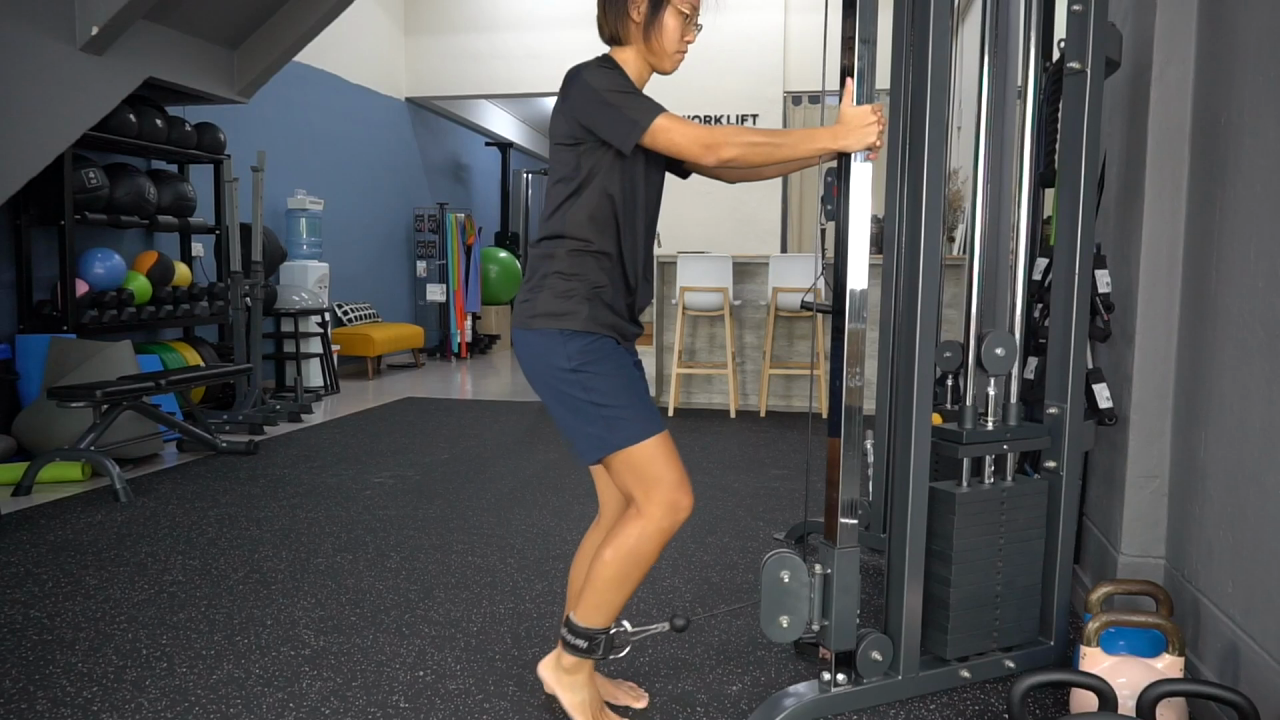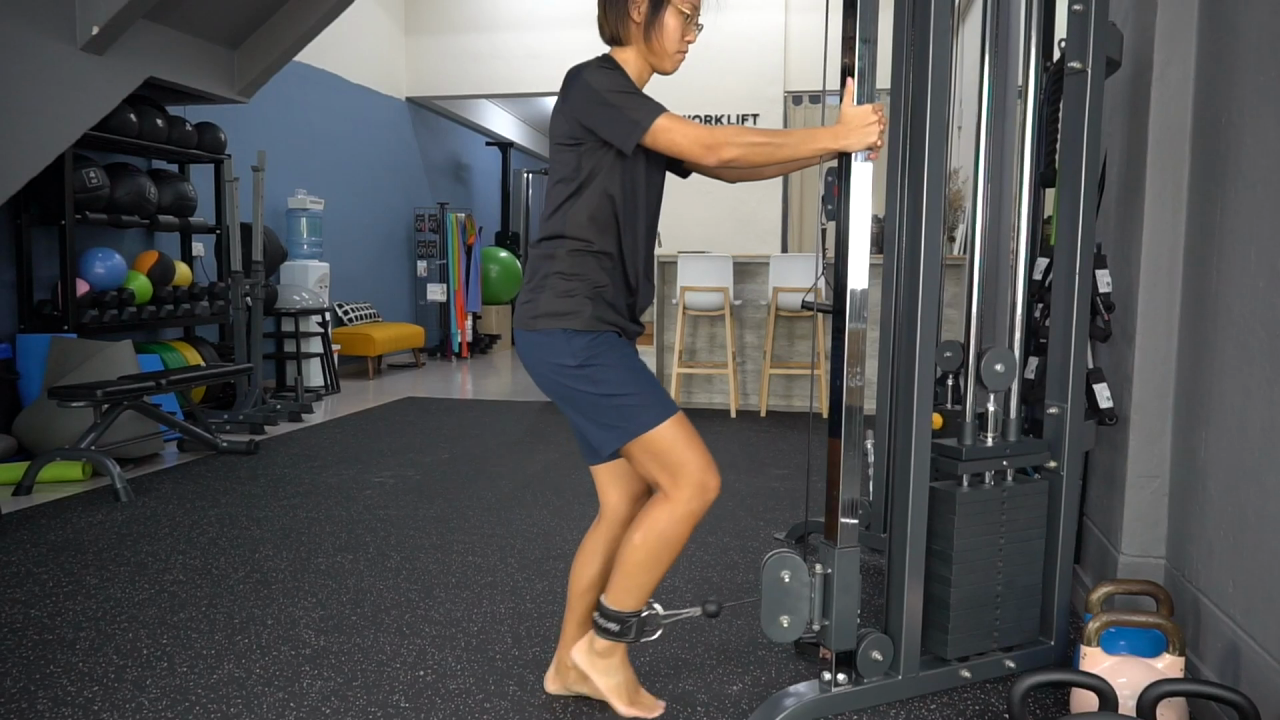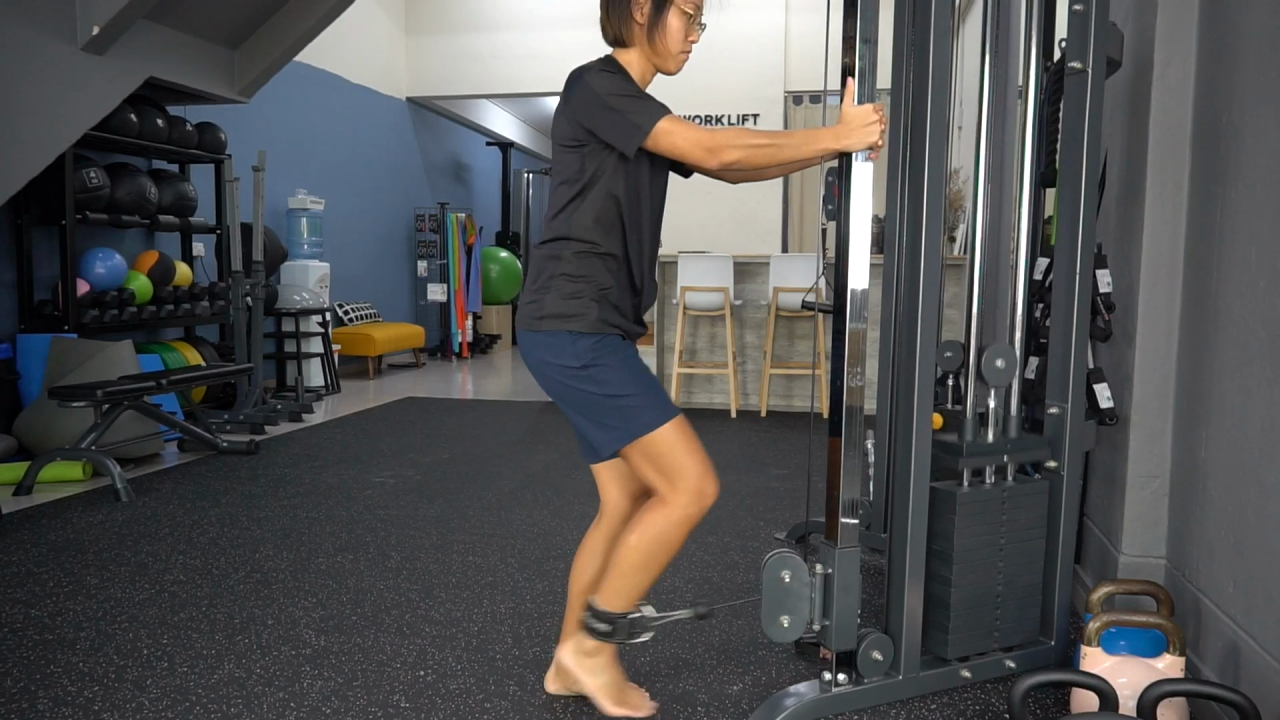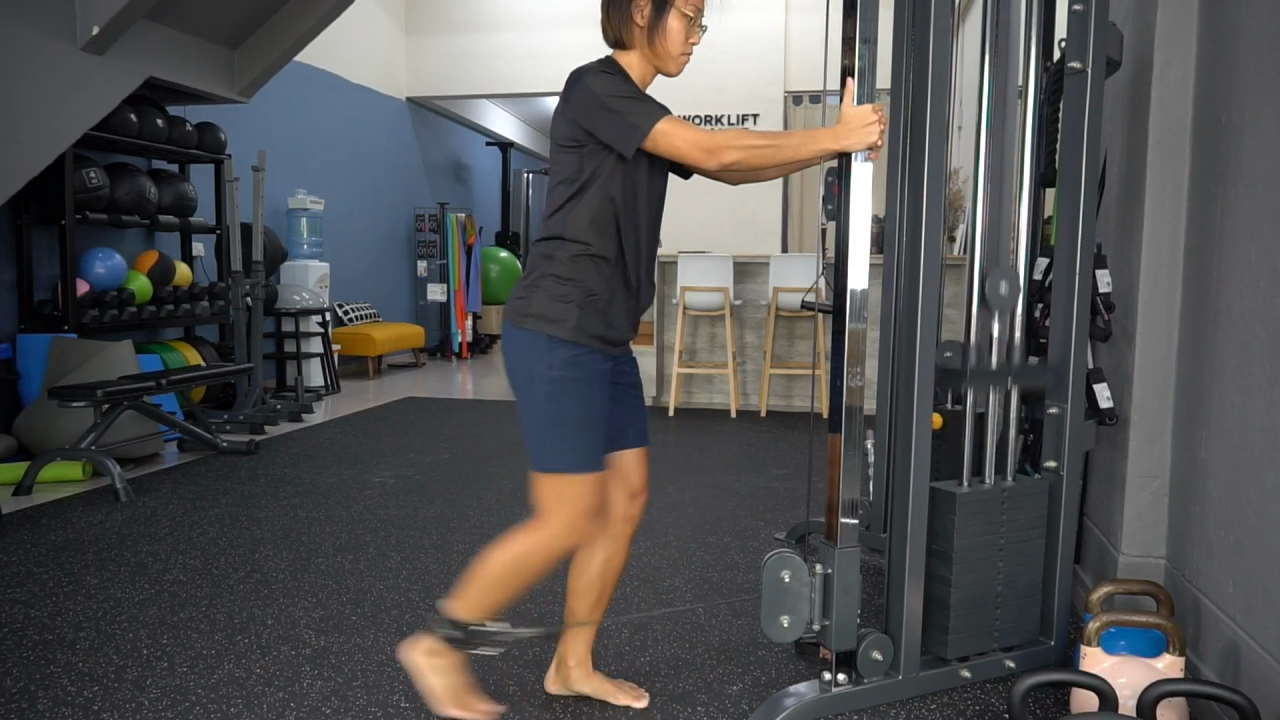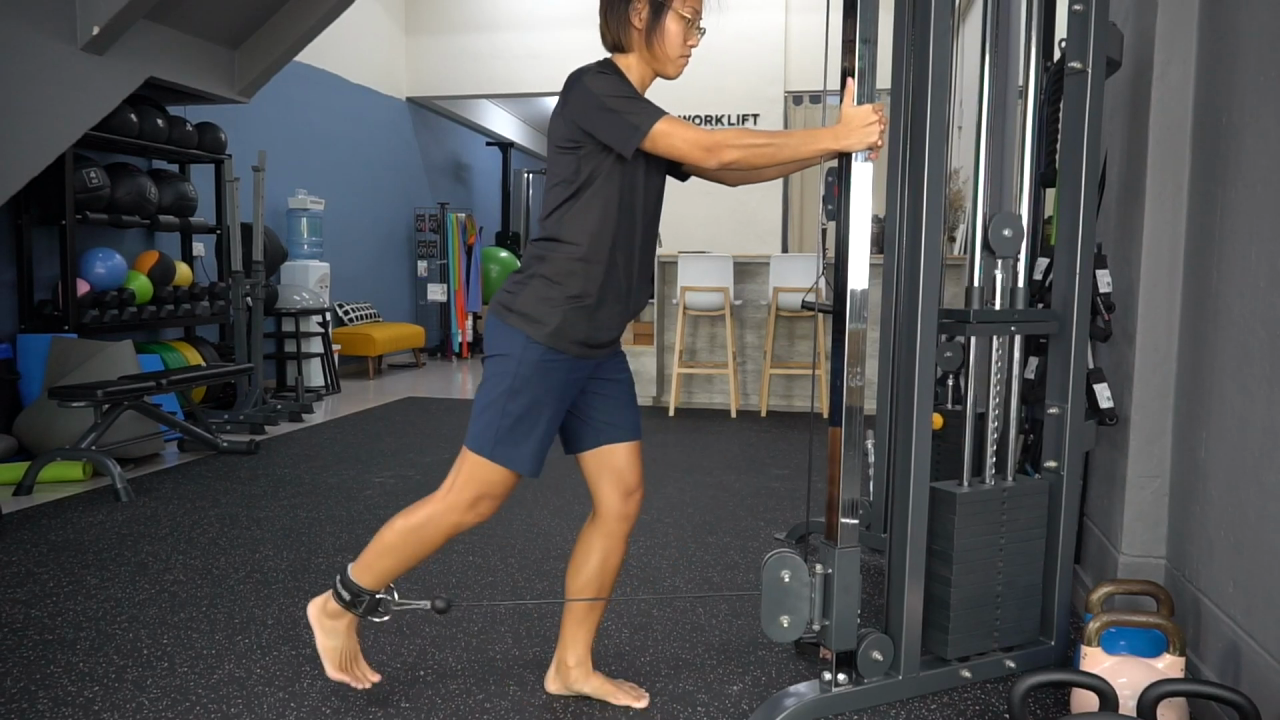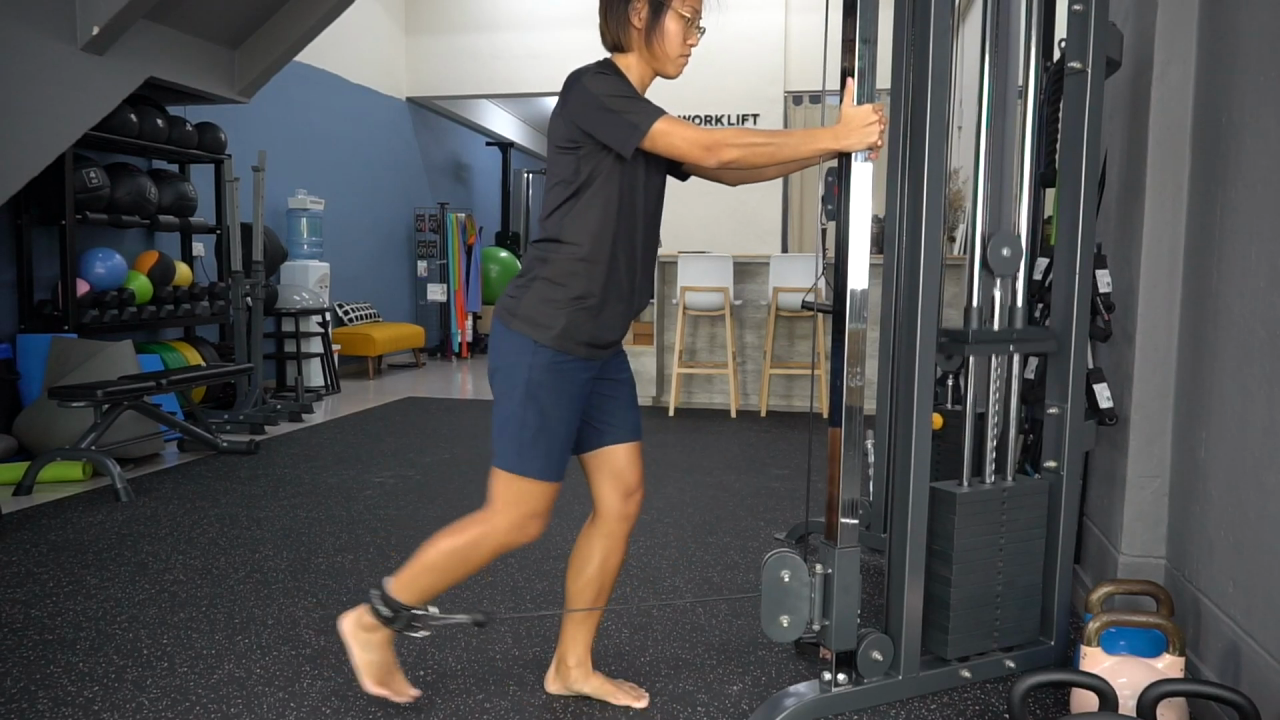
dt=0.3s
person 1, frame 1
left shoulder: (640, 114)
right shoulder: (591, 84)
left elbow: (726, 169)
right elbow: (711, 149)
left wrist: (836, 142)
right wrist: (834, 137)
left hip: (601, 332)
right hip: (565, 330)
left knee: (627, 505)
right knee: (665, 499)
right ankle: (573, 656)
person 1, frame 2
left shoulder: (638, 115)
right shoulder: (591, 84)
left elbow: (726, 169)
right elbow: (712, 148)
left wrist: (837, 140)
right wrist: (835, 137)
left hip: (599, 330)
right hip: (569, 328)
left knee: (629, 502)
right knee: (692, 482)
right ankle: (606, 643)
person 1, frame 3
left shoulder: (639, 109)
right shoulder: (594, 86)
left elbow: (728, 169)
right elbow: (713, 152)
left wrist: (836, 139)
right wrist: (835, 137)
left hip: (602, 332)
right hip: (572, 330)
left knee: (629, 502)
right knee: (690, 488)
left ankle: (580, 658)
right ankle: (590, 643)
person 1, frame 4
left shoulder: (637, 109)
right shoulder: (594, 87)
left elbow: (727, 169)
right elbow: (713, 151)
left wrist: (832, 142)
right wrist: (835, 138)
left hip: (601, 337)
right hip: (557, 334)
left knee: (625, 501)
right knee: (568, 522)
right ankle: (440, 644)
person 1, frame 5
left shoulder: (641, 118)
right shoulder: (593, 89)
left elbow: (725, 171)
right elbow: (712, 151)
left wrist: (827, 144)
right wrist: (832, 137)
left hip: (595, 343)
right hip: (540, 332)
left knee: (621, 499)
right knee: (470, 499)
left ankle: (573, 665)
right ankle: (339, 606)
person 1, frame 6
left shoulder: (642, 120)
right shoulder: (593, 90)
left elbow: (727, 170)
right elbow: (712, 149)
left wrist: (829, 144)
right wrist: (833, 137)
left hip: (596, 343)
right hip: (544, 337)
left knee: (621, 499)
right knee: (515, 520)
left ankle: (573, 666)
right ankle: (374, 619)
